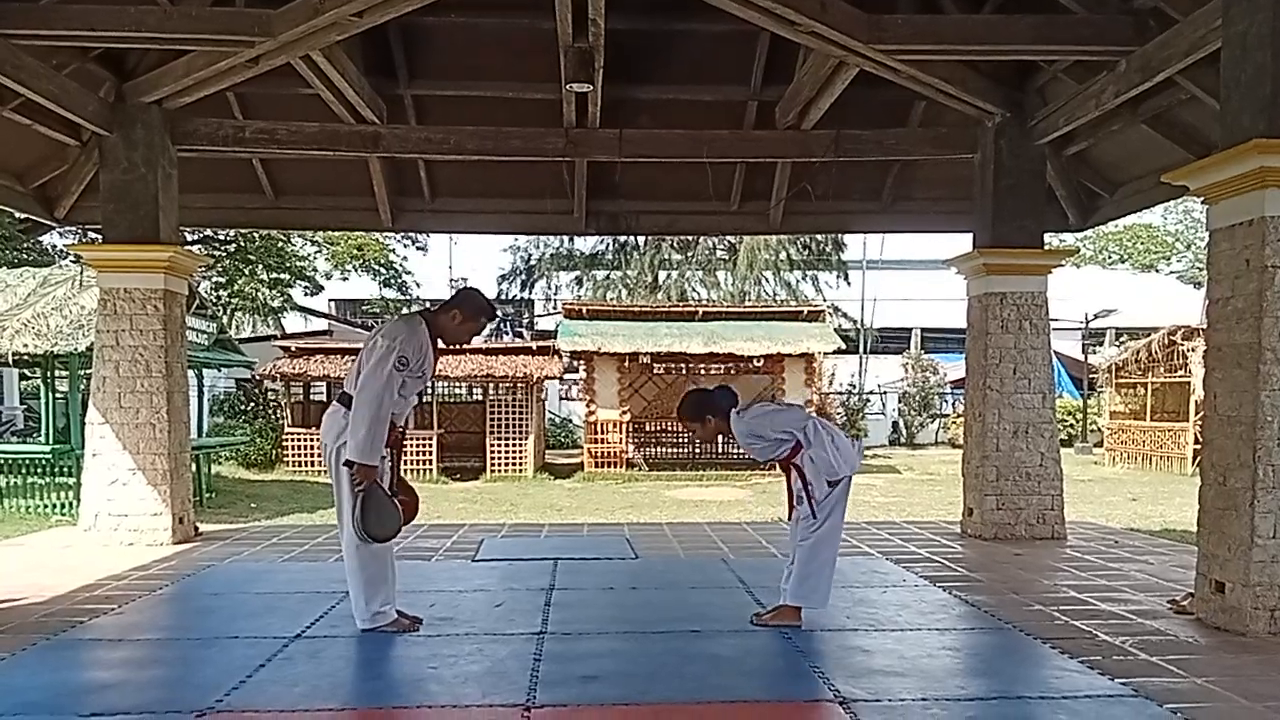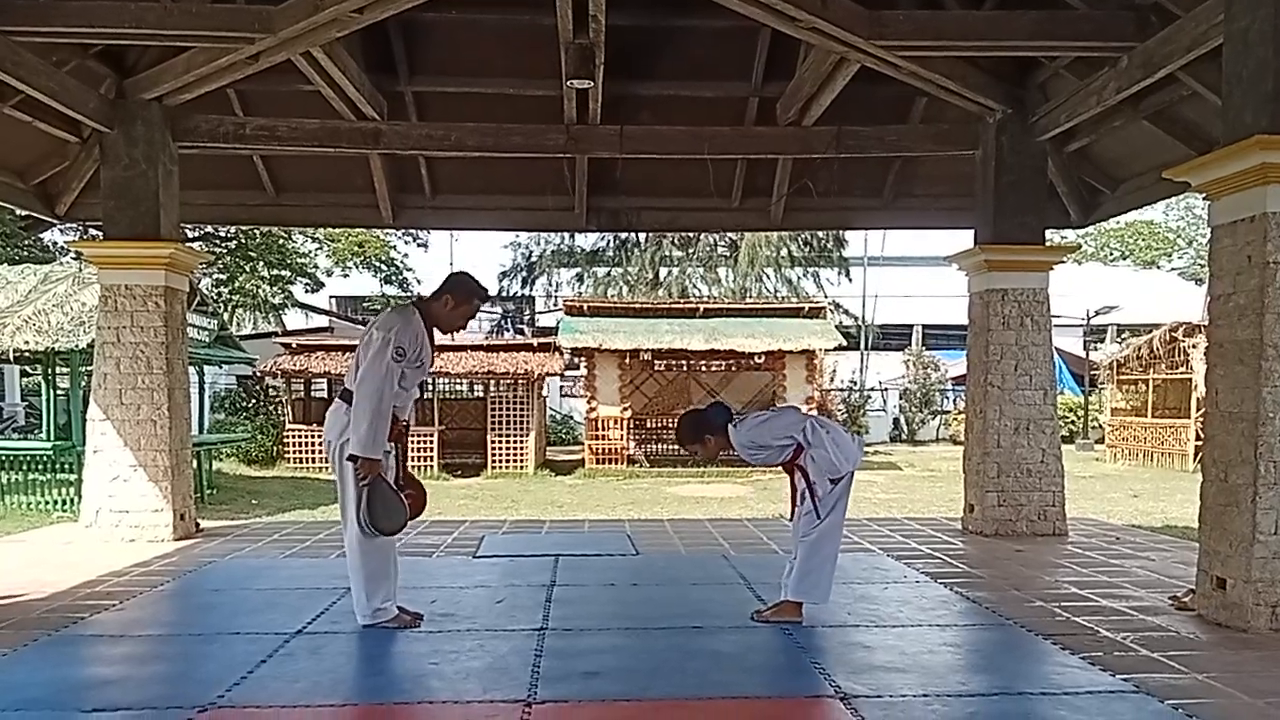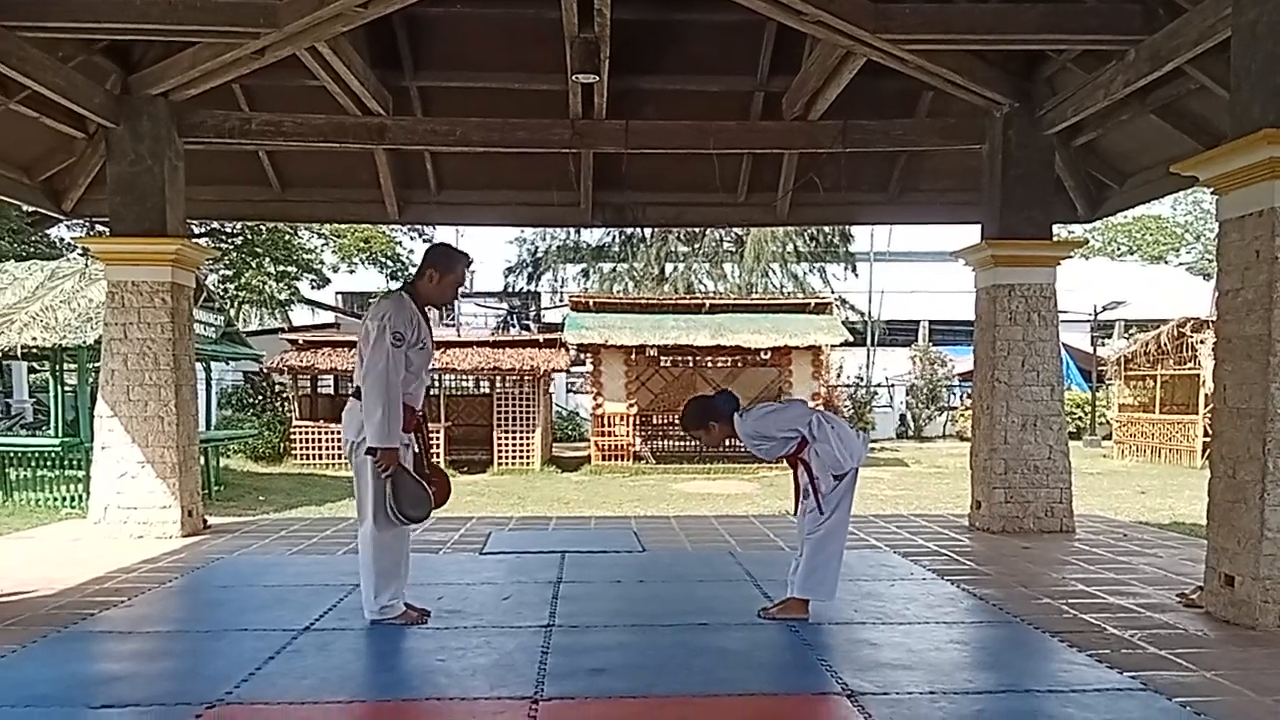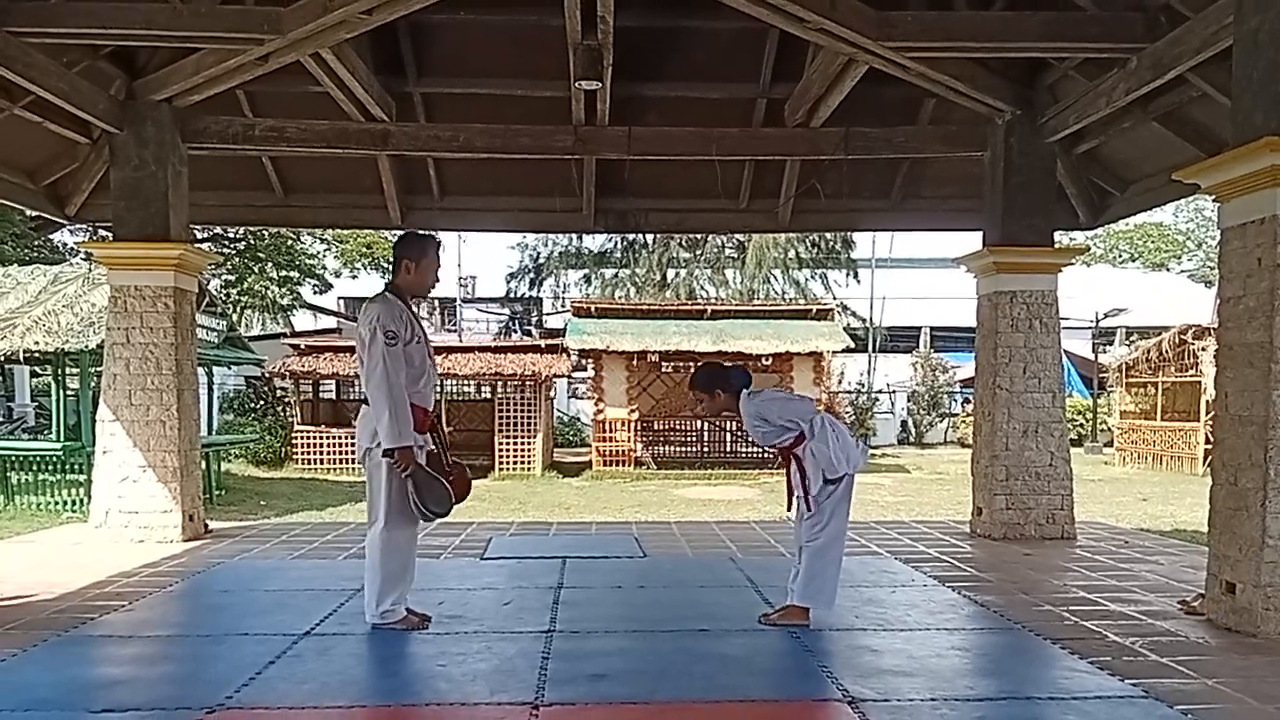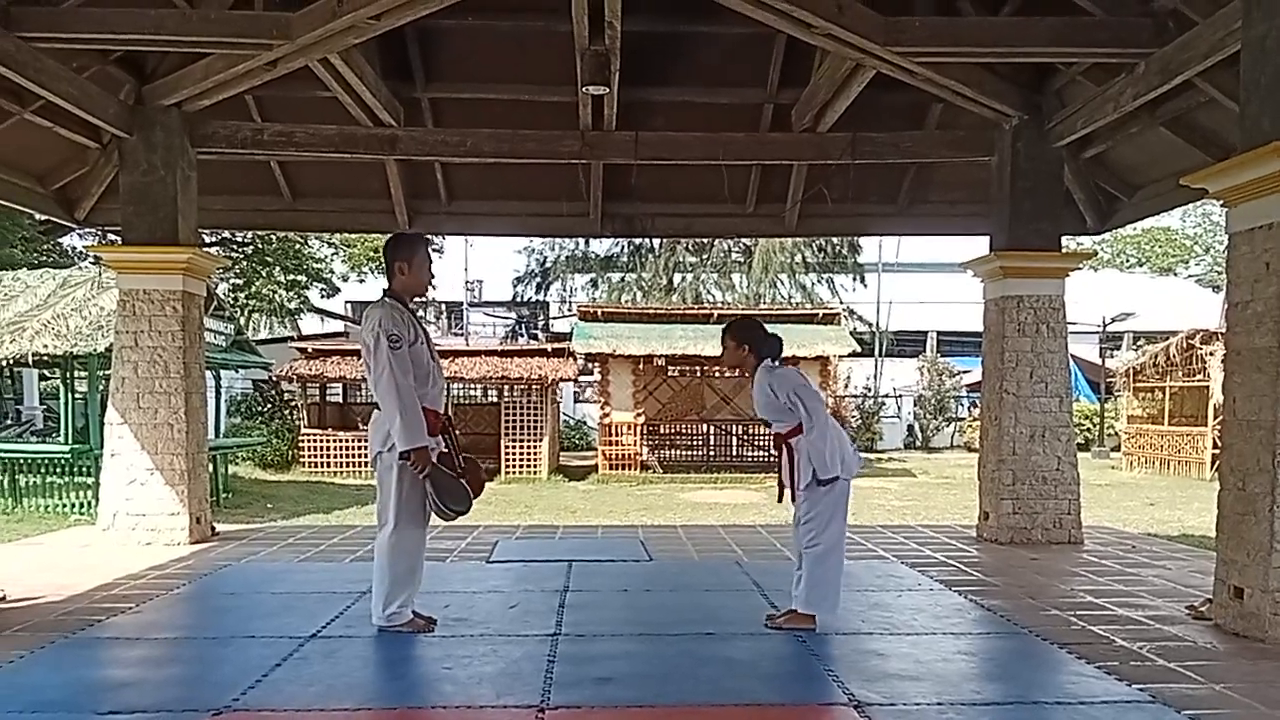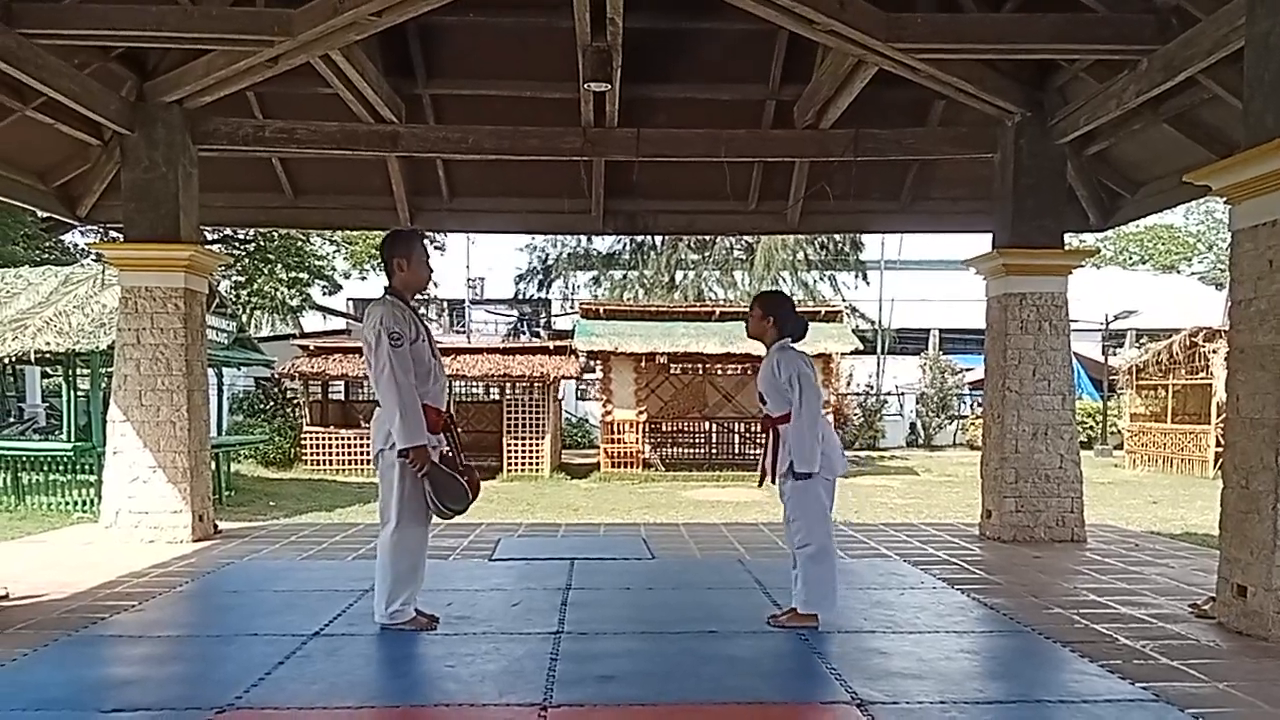
dt=0.2s
person 1, frame 1
left shoulder: (421, 337)
right shoulder: (406, 337)
right elbow: (372, 398)
left wrist: (376, 454)
right wrist: (365, 458)
left hip: (368, 434)
right hip: (353, 432)
left ankle: (382, 607)
right ankle: (375, 614)
person 1, frame 2
left shoulder: (418, 328)
right shoulder: (401, 327)
right elbow: (373, 392)
left wrist: (379, 450)
right wrist: (368, 453)
left hip: (374, 431)
right hip: (357, 428)
left ankle: (384, 602)
right ankle: (375, 610)
person 1, frame 3
left shoulder: (412, 313)
right shoulder: (394, 312)
right elbow: (380, 382)
left wrist: (398, 439)
right wrist: (386, 443)
left hip: (393, 428)
right hip: (376, 426)
left knee: (395, 515)
right knee: (381, 517)
left ankle: (392, 599)
right ankle: (383, 606)
person 1, frame 4
left shoulder: (402, 312)
right shoulder: (383, 313)
right elbow: (386, 384)
left wrist: (412, 439)
right wrist: (401, 442)
left hip: (403, 430)
right hip: (390, 432)
left knee: (403, 520)
right knee: (391, 521)
left ankle: (392, 604)
right ankle: (384, 611)
person 1, frame 5
left shoulder: (403, 316)
right shoulder: (385, 319)
right elbow: (395, 387)
right wrist: (415, 443)
left hip: (413, 434)
right hip: (402, 436)
left knee: (411, 523)
right knee: (400, 524)
left ankle: (399, 607)
right ankle: (391, 613)
person 1, frame 6
left shoulder: (405, 314)
right shoulder: (386, 316)
right elbow: (395, 386)
right wrist: (414, 442)
left hip: (416, 432)
right hip: (404, 433)
left knee: (414, 521)
right knee: (402, 522)
left ankle: (401, 605)
right ankle: (394, 611)
person 2, frame 1
left shoulder: (746, 426)
right shoulder: (740, 423)
left elbow: (799, 421)
right elbow: (790, 416)
left hip: (828, 461)
right hip: (811, 467)
left knee: (812, 534)
right knee: (803, 534)
left ankle: (792, 609)
right ankle: (790, 603)
person 2, frame 2
left shoulder: (745, 437)
right shoulder: (739, 433)
left elbow: (795, 421)
right elbow: (786, 417)
left hip: (829, 459)
right hip: (817, 462)
left knee: (814, 533)
right knee: (805, 532)
left ankle: (793, 605)
right ankle: (790, 599)
person 2, frame 3
left shoulder: (749, 427)
right shoulder: (746, 424)
left elbow: (802, 414)
right elbow: (794, 410)
left hip: (833, 456)
right hip: (824, 458)
left knee: (820, 528)
right knee: (811, 528)
left ankle: (799, 603)
right ankle: (797, 596)
person 2, frame 4
left shoulder: (754, 408)
right shoulder: (751, 404)
left elbow: (808, 414)
right elbow: (804, 406)
left hip: (827, 460)
right hip: (817, 460)
left knee: (819, 534)
right knee: (808, 532)
left ankle: (800, 610)
right ankle: (798, 602)
person 2, frame 5
left shoulder: (774, 378)
right shoulder: (767, 377)
left elbow: (815, 415)
left wrist: (816, 469)
left hip: (821, 461)
right hip: (809, 461)
left knee: (818, 536)
right knee: (807, 535)
left ankle: (808, 612)
right ankle: (802, 605)
person 2, frame 6
left shoulder: (786, 359)
right shoulder: (779, 357)
left elbow: (808, 409)
left wrist: (803, 461)
left hip: (805, 455)
right hip: (797, 454)
left knee: (809, 533)
right knee: (801, 531)
left ankle: (809, 610)
right ankle: (804, 604)
